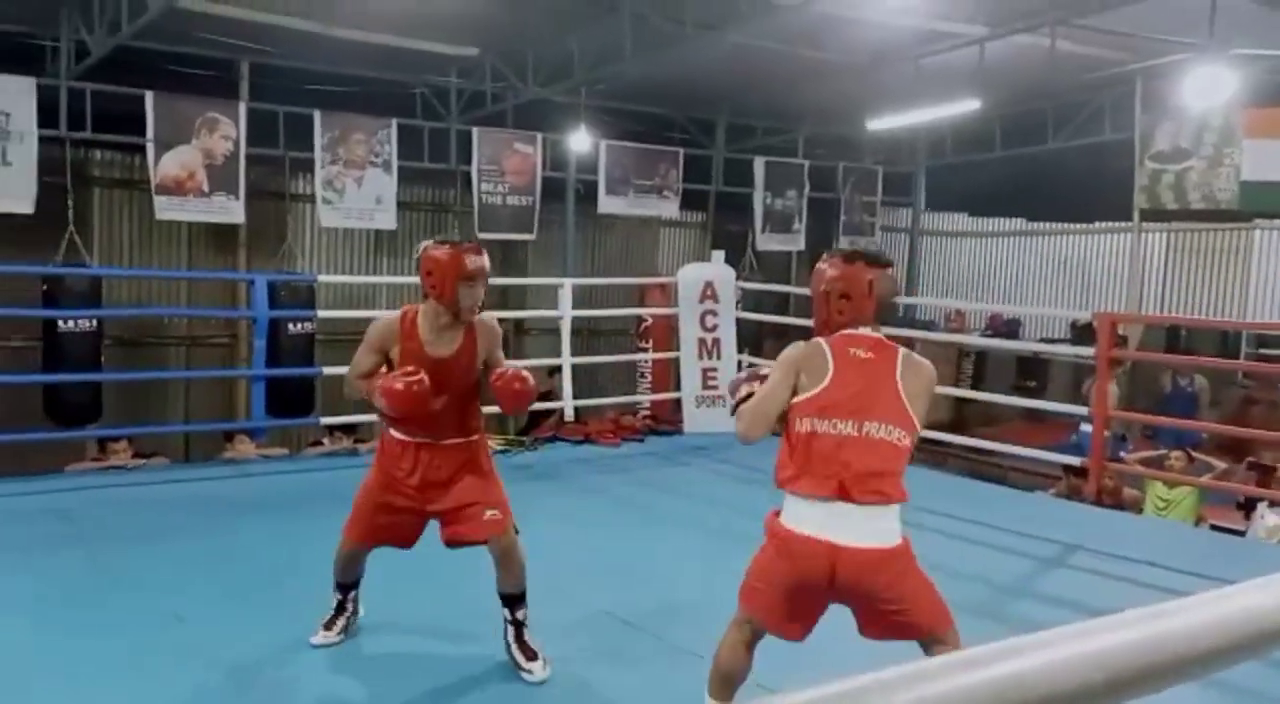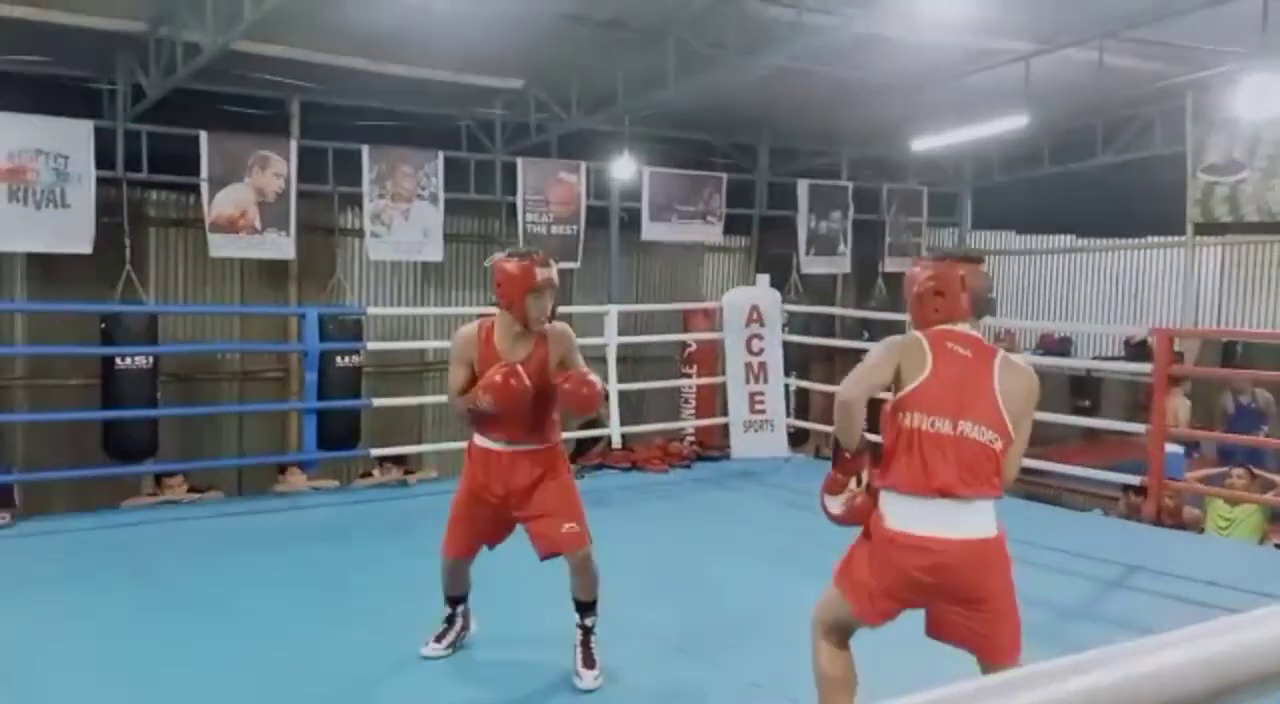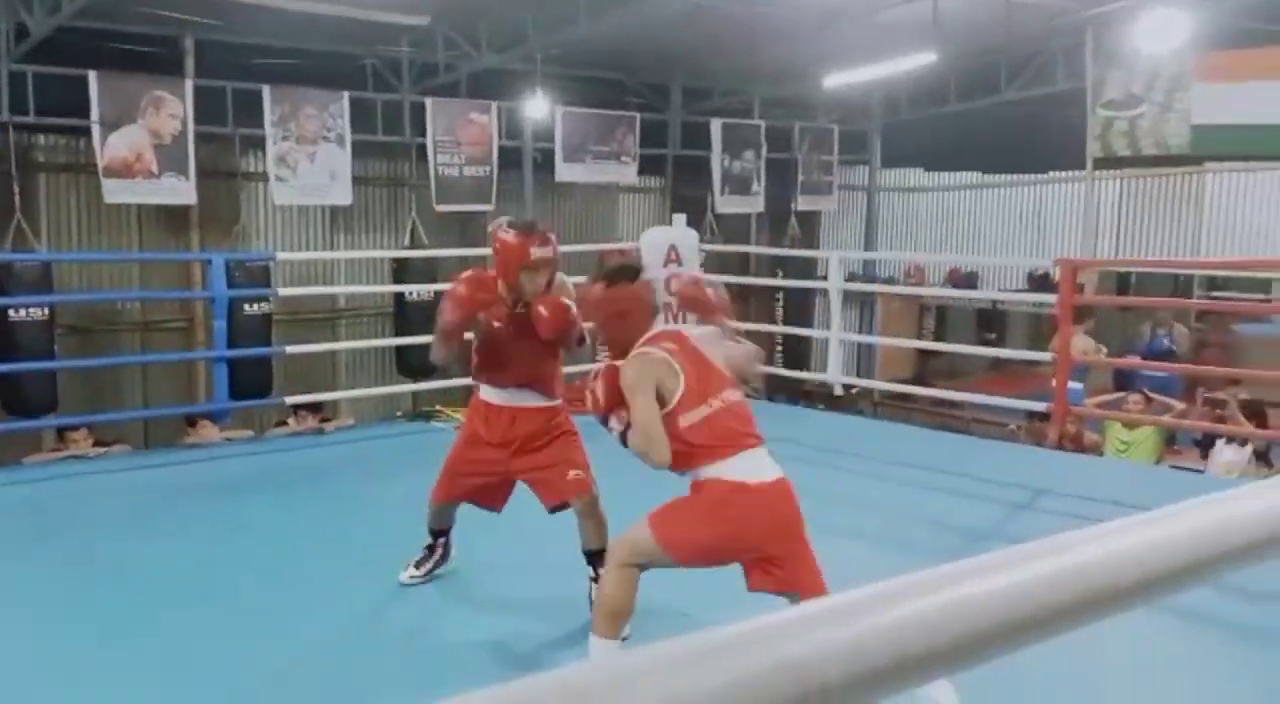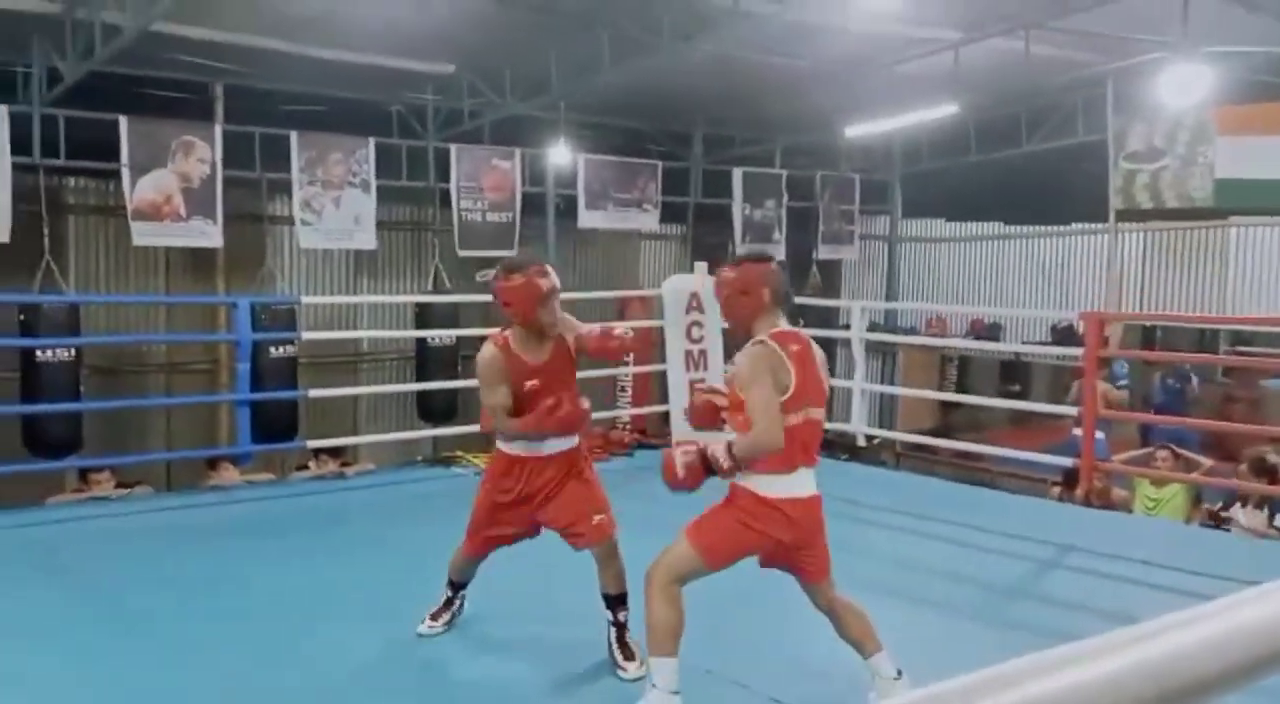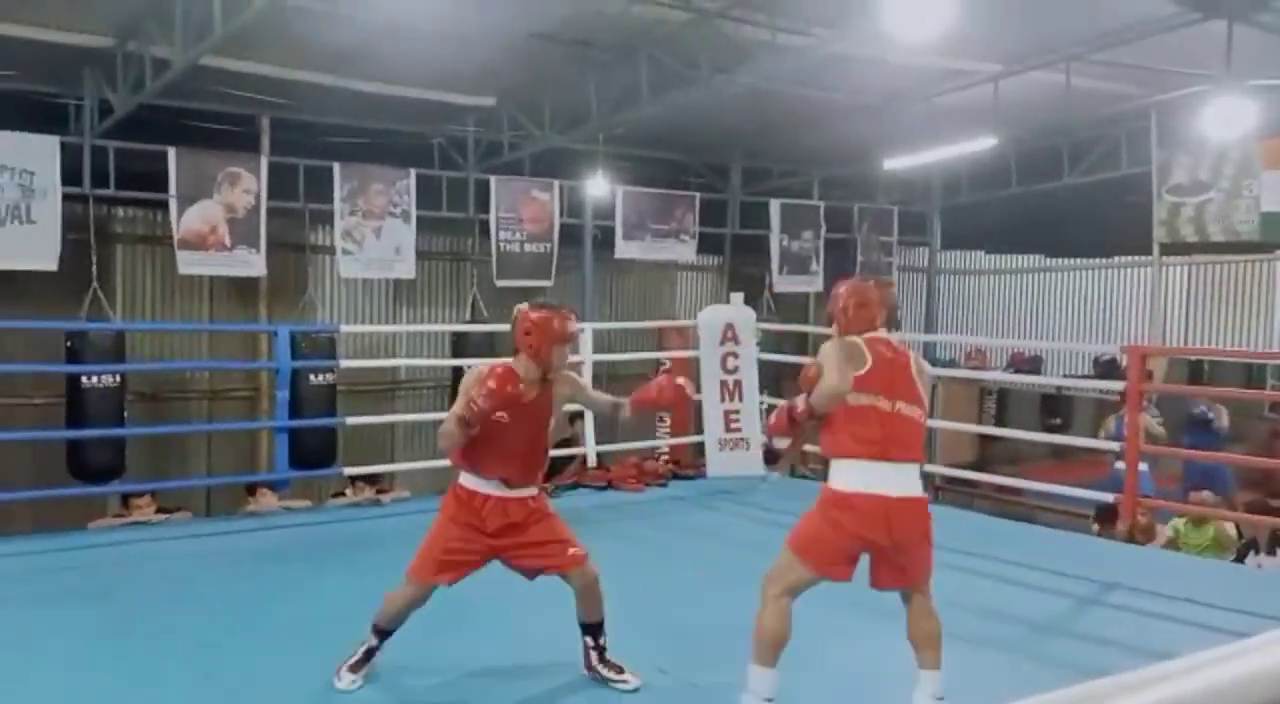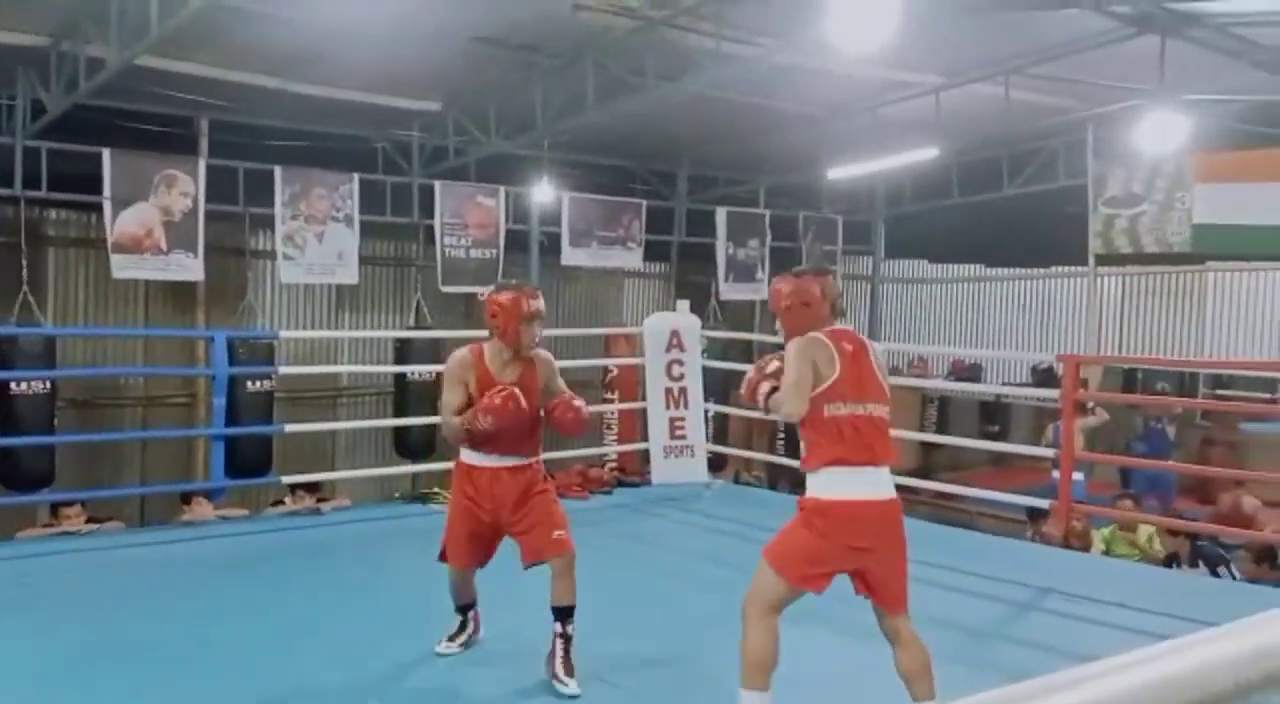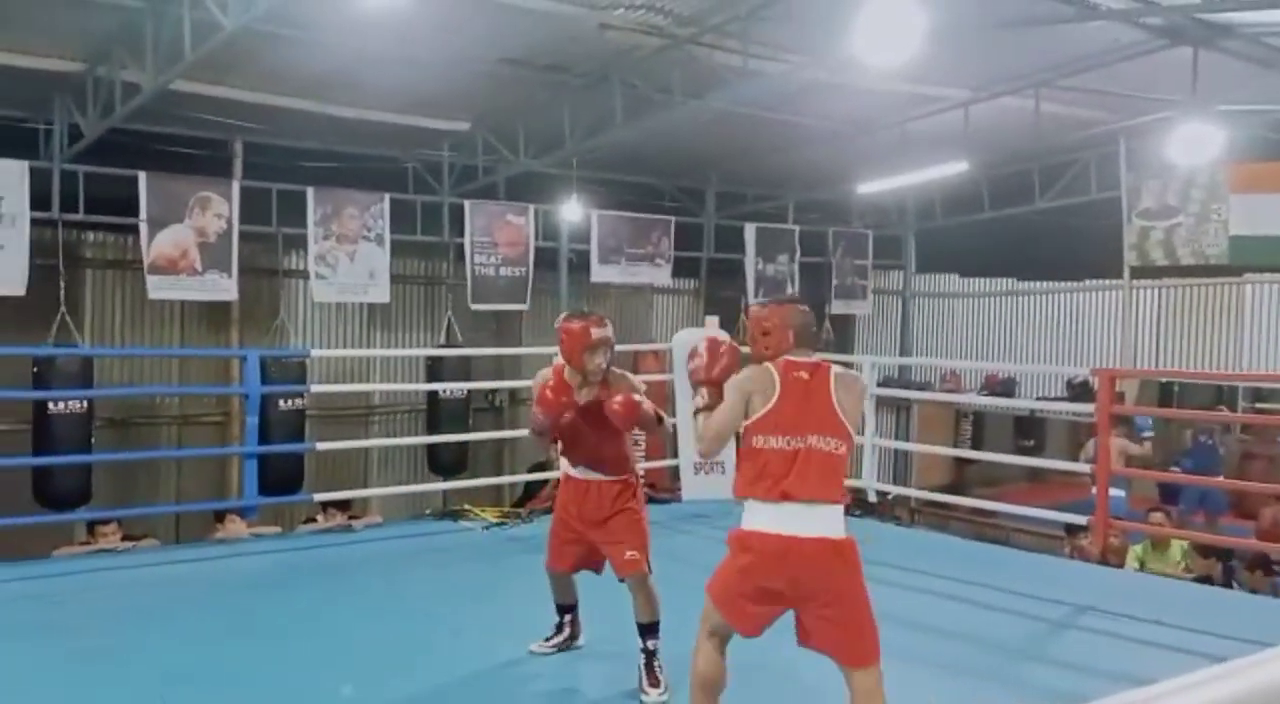
dt=0.5s
person 1, frame 1
left shoulder: (804, 356)
right shoulder: (919, 372)
left elbow: (749, 431)
left wrist: (746, 399)
left hip: (802, 538)
right hip: (879, 547)
left knee: (743, 631)
right knee: (943, 643)
person 1, frame 2
left shoulder: (903, 350)
right shoulder: (1020, 377)
left elbow: (849, 396)
right elbow: (1005, 474)
left wrist: (849, 457)
left hip: (899, 538)
right hip: (975, 545)
left knee: (828, 630)
person 1, frame 3
left shoulder: (644, 367)
right shoulder: (702, 338)
left elbow: (657, 455)
right elbow: (752, 357)
left wrist: (619, 422)
right wrist: (715, 316)
left hip: (726, 496)
right hip: (773, 494)
left knee: (623, 558)
person 1, frame 4
left shoulder: (754, 359)
right shoulder: (811, 351)
left elbow: (767, 438)
left wrist: (714, 457)
right wrist: (728, 407)
left hip: (757, 504)
right hip: (802, 503)
left knee: (662, 576)
right knee: (825, 597)
person 1, frame 5
left shoulder: (841, 348)
right shoulder: (918, 367)
left elbow: (832, 394)
left wrist: (798, 411)
left hip: (851, 499)
right hip: (908, 501)
left knee: (776, 589)
right knee: (918, 599)
person 1, frame 6
left shoulder: (804, 347)
right shoulder: (870, 353)
left elbow: (793, 411)
left wrist: (768, 390)
left hip: (832, 507)
right hip: (882, 506)
left knee: (759, 607)
right knee: (896, 622)
person 1, frame 7
left shoulder: (750, 380)
right shoulder: (850, 384)
left elbow: (705, 447)
left wrist: (705, 390)
left hip: (760, 541)
right hip: (828, 546)
left knee: (712, 637)
person 2, frame 1
left shoulder: (486, 330)
right shoulder: (390, 328)
left elbow: (497, 380)
right elbow: (355, 382)
left wrist: (515, 390)
right wrist: (379, 396)
left hip: (464, 455)
right hip: (402, 455)
left knee: (504, 542)
right knee: (354, 542)
left ankle: (516, 633)
right ankle: (345, 606)
person 2, frame 2
left shoulder: (558, 337)
right shoulder: (470, 338)
left elbow: (585, 386)
right elbow: (457, 405)
left wrist: (589, 391)
right wrist: (481, 400)
left hip: (542, 461)
right hip: (488, 460)
left knee: (580, 553)
right knee: (456, 552)
left ankle: (585, 638)
right ankle: (456, 620)
person 2, frame 3
left shoulder: (555, 290)
right shoulder: (473, 292)
left elbow: (576, 346)
right elbow: (443, 361)
left wrist: (569, 327)
right wrist: (449, 327)
left hip: (548, 419)
right hip: (490, 417)
left knee: (586, 501)
right knee: (444, 496)
left ankle: (602, 588)
right ankle: (437, 549)
person 2, frame 4
left shoulder: (565, 329)
right shoulder: (494, 356)
left elbow: (599, 341)
right elbow: (499, 425)
left wrist: (610, 341)
right wrist: (541, 423)
left hip: (567, 460)
right hip: (515, 466)
left knee: (605, 543)
right knee: (476, 544)
left ankle: (620, 632)
right ankle: (452, 600)
person 2, frame 5
left shoulder: (563, 383)
right shoulder: (482, 378)
left elbow: (611, 408)
right elbow: (447, 444)
left wrist: (644, 400)
right wrist: (472, 412)
left hip: (526, 505)
right hip: (472, 503)
left knee: (584, 575)
right knee: (418, 585)
left ankle: (596, 654)
right ankle: (367, 649)
person 2, frame 6
left shoulder: (542, 364)
right shoulder: (463, 362)
left elbow: (567, 404)
right elbow: (449, 432)
left wrist: (574, 411)
right wrist: (476, 420)
left hip: (526, 478)
right hip: (474, 478)
left knee: (562, 557)
right knee: (459, 566)
left ankle: (560, 650)
right ankle: (468, 623)
person 2, frame 7
left shoulder: (621, 383)
right shoulder: (549, 380)
left elbow: (659, 423)
right elbow: (544, 440)
left wrist: (649, 417)
right wrist: (542, 421)
left hip: (618, 491)
right hip: (574, 486)
left knee: (637, 576)
right knee: (557, 566)
left ankle: (651, 659)
right ankle: (569, 628)
